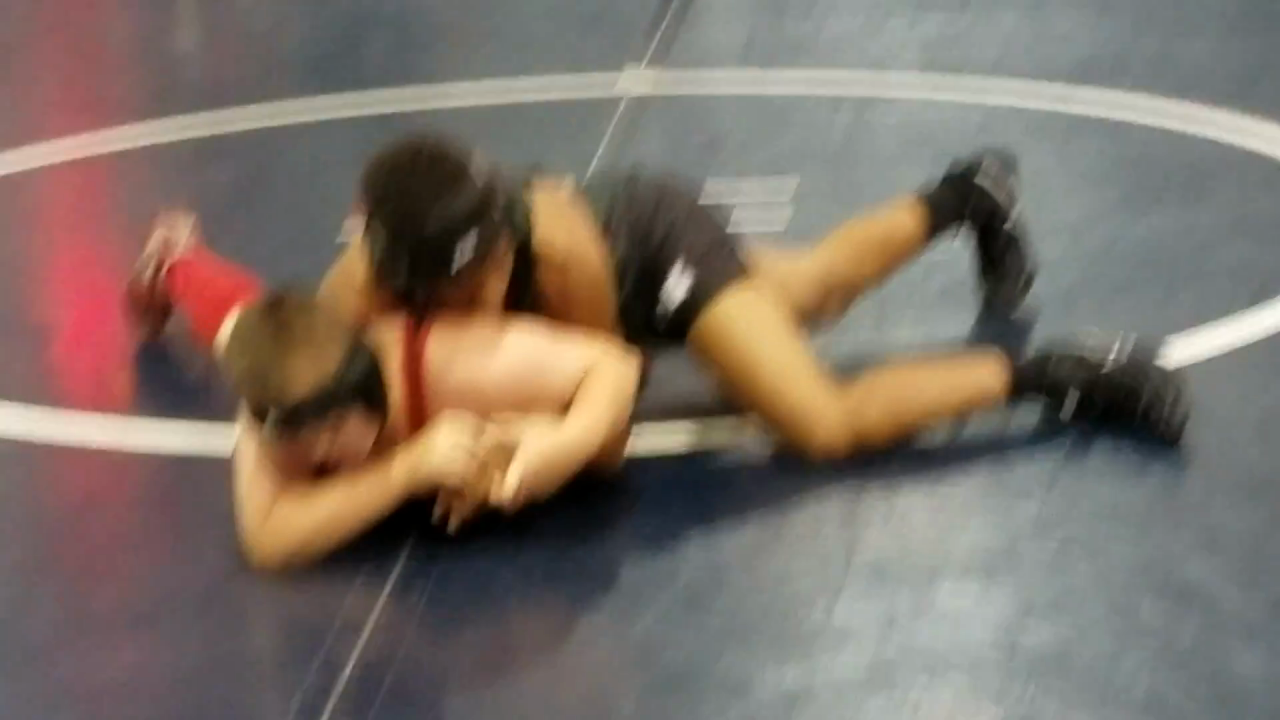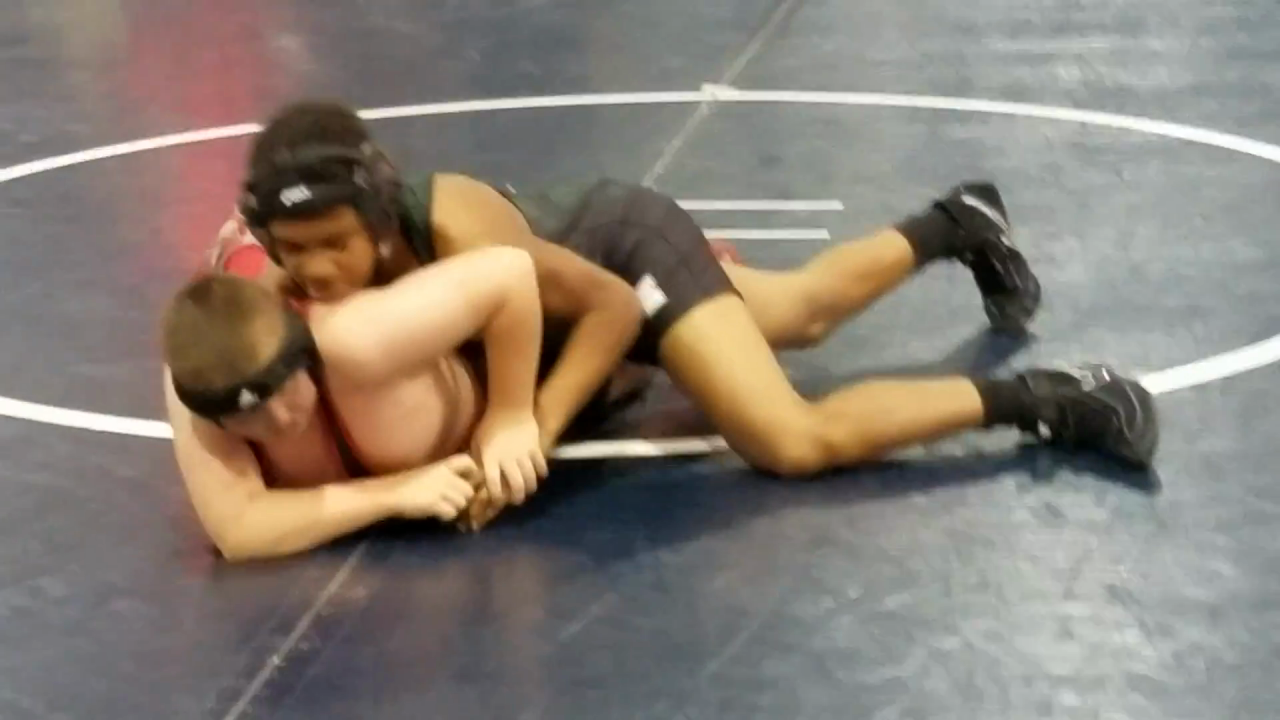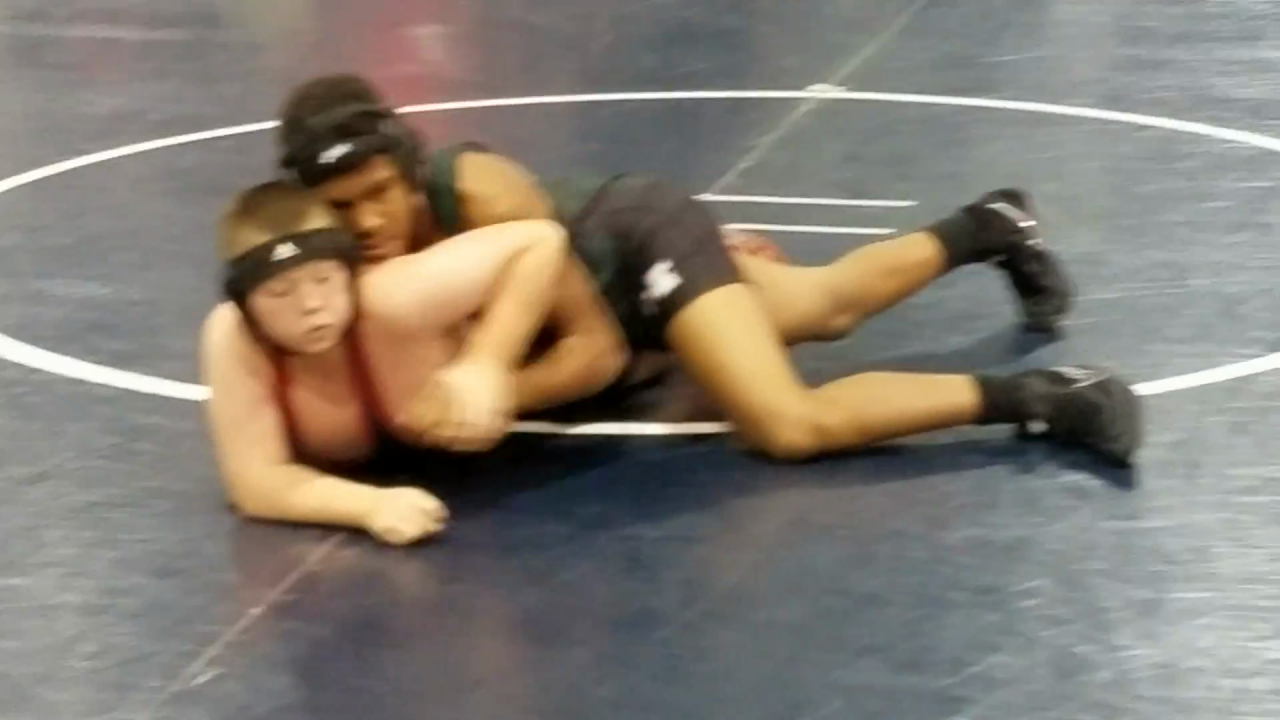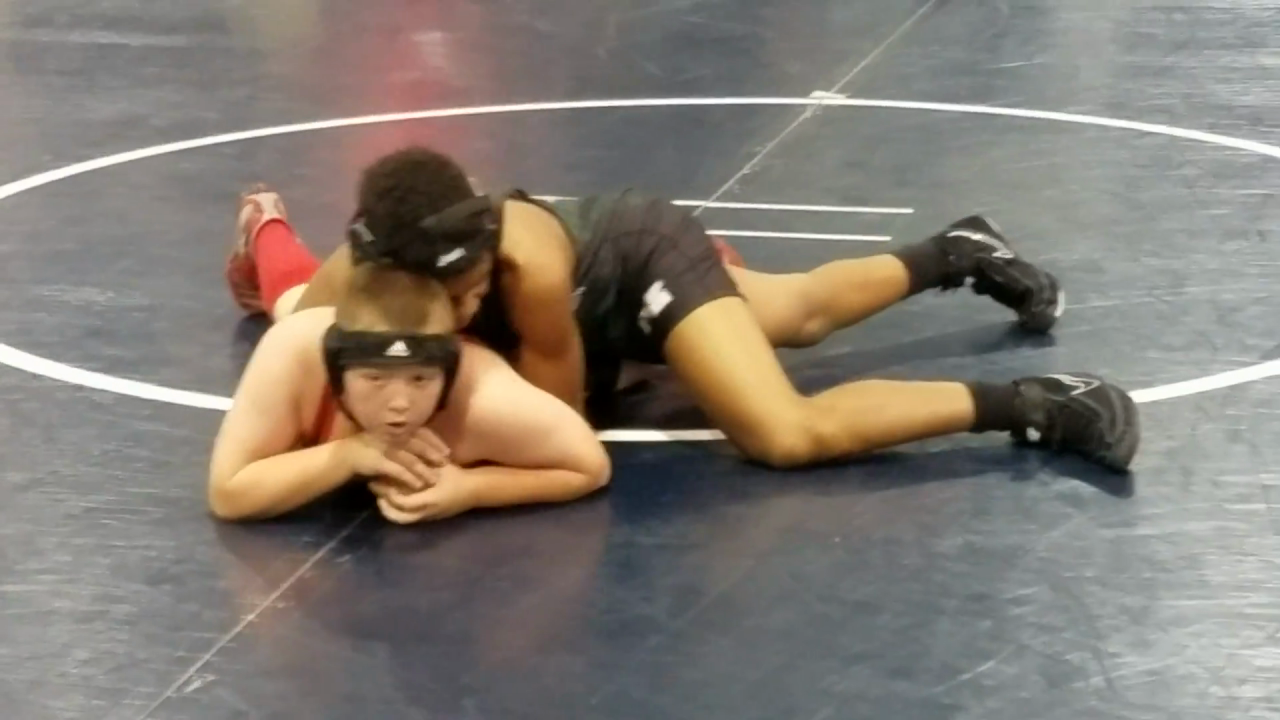
dt=1s
person 1, frame 1
left shoulder: (557, 243)
right shoulder: (363, 283)
left hip: (655, 234)
right hip: (620, 257)
left knee: (827, 424)
right knee: (817, 287)
left ankle: (1049, 375)
right ankle: (962, 198)
person 1, frame 2
left shoulder: (462, 231)
right shoulder: (308, 268)
left elbow: (608, 302)
left wrist: (534, 432)
left hip: (631, 249)
right hip: (584, 260)
left knee: (797, 440)
right knee: (807, 311)
left ankle: (1036, 400)
right ankle: (955, 224)
person 1, frame 3
left shoulder: (476, 197)
right shoulder: (355, 239)
left elbow: (598, 343)
left hip: (647, 239)
right hip: (611, 263)
left knee: (793, 426)
right knee: (832, 300)
left ankle: (1031, 395)
right ankle: (984, 227)
person 1, frame 4
left shoulder: (527, 261)
right shoulder: (356, 273)
left elbow: (558, 410)
left hip: (646, 255)
right hip: (601, 278)
left knee: (788, 434)
right knee: (806, 312)
left ankle: (1032, 406)
right ankle: (956, 252)
person 2, frame 1
left shoulder: (459, 367)
right shoulder: (280, 389)
left elbow: (613, 365)
right elbow: (267, 538)
left wrist: (569, 442)
right wrist: (405, 468)
right knee: (237, 320)
right ankle: (176, 264)
person 2, frame 2
left shoulder: (353, 344)
right shoulder: (192, 392)
left elbow: (507, 271)
right elbow: (237, 532)
left wrist: (510, 414)
right wrist: (393, 492)
right ankle: (243, 256)
person 2, frame 3
left shoulder: (397, 303)
right shoulder: (230, 339)
left elbow: (542, 239)
right elbow: (254, 486)
left wrist: (486, 364)
right wrist: (370, 503)
person 2, frame 4
left shoulder: (480, 398)
right shoulder: (294, 355)
left elbow: (591, 470)
right elbow: (226, 493)
left wrist: (468, 489)
right wrist: (351, 452)
